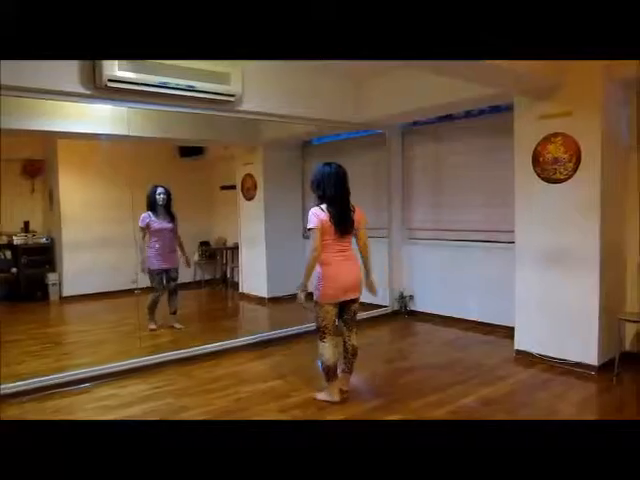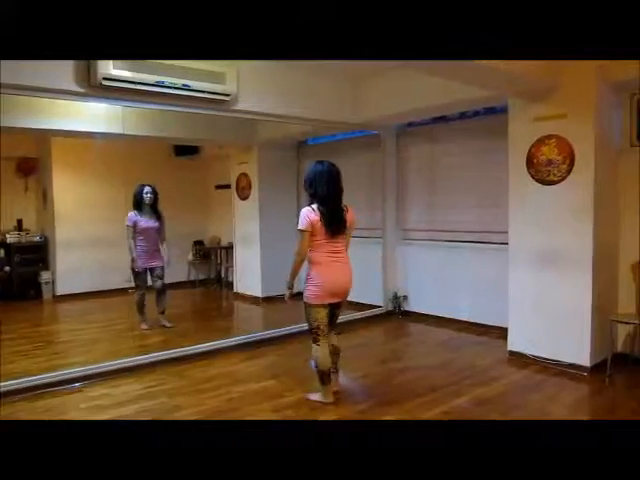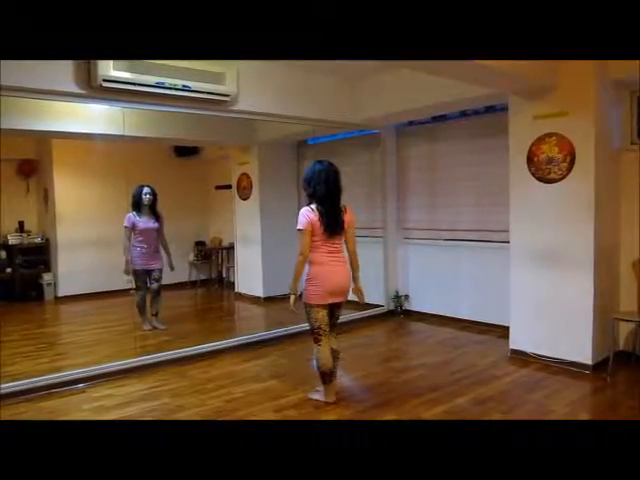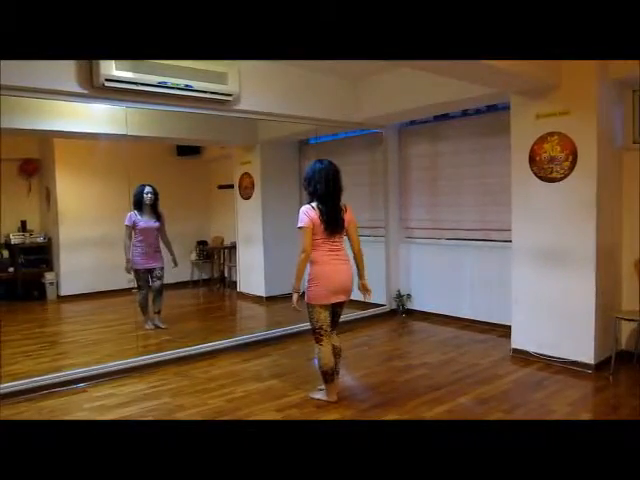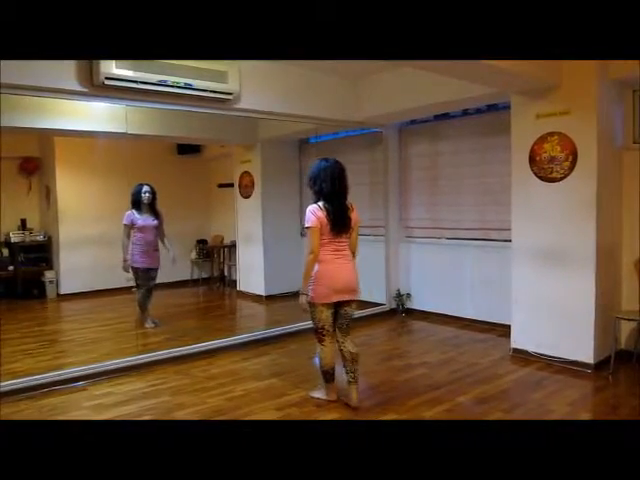
dt=0.3s
person 1, frame 1
left shoulder: (317, 213)
right shoulder: (355, 212)
left elbow: (315, 253)
right elbow: (364, 247)
left wrist: (304, 285)
right wrist: (369, 276)
left hip: (330, 279)
right hip: (353, 276)
left knee: (325, 336)
right knee: (350, 331)
left ankle: (333, 390)
right ankle: (345, 383)
person 1, frame 2
left shoulder: (309, 213)
right shoulder: (347, 212)
left elbow: (301, 254)
right elbow: (344, 247)
left wrist: (290, 284)
left hip: (320, 280)
right hip: (343, 277)
left knee: (319, 338)
right knee: (330, 332)
left ankle: (326, 393)
right ankle: (334, 382)
person 1, frame 3
left shoulder: (308, 213)
right shoulder: (345, 213)
left elbow: (303, 255)
right elbow: (352, 250)
left wrist: (293, 289)
right wrist: (356, 282)
left hip: (319, 280)
right hip: (342, 278)
left knee: (320, 338)
right knee: (330, 334)
left ankle: (328, 392)
right ankle: (330, 385)
person 1, frame 4
left shoulder: (308, 211)
right shoulder: (345, 211)
left elbow: (305, 252)
right elbow: (356, 248)
left wrist: (296, 288)
right wrist: (362, 278)
left hip: (321, 279)
right hip: (344, 276)
left knee: (321, 338)
right knee: (331, 332)
left ankle: (330, 391)
right ankle: (333, 383)
person 1, frame 5
left shoulder: (315, 211)
right shoulder: (350, 210)
left elbow: (313, 253)
right elbow: (353, 249)
left wrist: (304, 289)
left hip: (325, 279)
right hip: (348, 277)
left knee: (324, 338)
right knee: (344, 335)
left ankle: (329, 390)
right ankle: (353, 392)
person 2, frame 1
left shoulder: (171, 216)
right shoulder: (146, 217)
left elbow: (176, 237)
right elbow: (142, 240)
left wrist: (184, 254)
right wrist: (143, 259)
left hip: (171, 258)
right hip: (155, 259)
left knee: (173, 288)
right knee: (157, 291)
left ankle: (173, 320)
right ankle: (151, 320)
person 2, frame 2
left shoulder: (158, 215)
right shoulder: (133, 216)
left elbow: (162, 238)
right elbow: (131, 239)
left wrist: (166, 255)
right wrist: (134, 259)
left hip: (155, 257)
right hip: (140, 257)
left knee: (160, 287)
right knee: (141, 290)
left ankle: (162, 318)
right ankle: (142, 320)
person 2, frame 3
left shoulder: (157, 216)
right shoulder: (131, 217)
left elbow: (162, 238)
right elbow: (127, 240)
left wrist: (169, 257)
right wrist: (127, 261)
left hip: (155, 257)
right hip: (139, 258)
left knee: (156, 289)
right knee: (141, 291)
left ankle: (154, 319)
right ankle: (144, 320)
person 2, frame 4
left shoulder: (158, 216)
right shoulder: (132, 216)
left elbow: (163, 237)
right elbow: (127, 239)
left wrist: (172, 254)
right wrist: (128, 260)
left hip: (156, 256)
right hip: (139, 257)
left knee: (158, 287)
right knee: (143, 290)
left ankle: (156, 318)
right ankle: (147, 319)
person 2, frame 5
left shoulder: (157, 214)
right shoulder: (131, 215)
left elbow: (162, 235)
right elbow: (126, 238)
left wrist: (171, 251)
right wrist: (125, 259)
left hip: (153, 255)
right hip: (138, 256)
left knee: (150, 288)
right knee: (142, 288)
left ankle: (143, 314)
right ankle: (146, 317)
